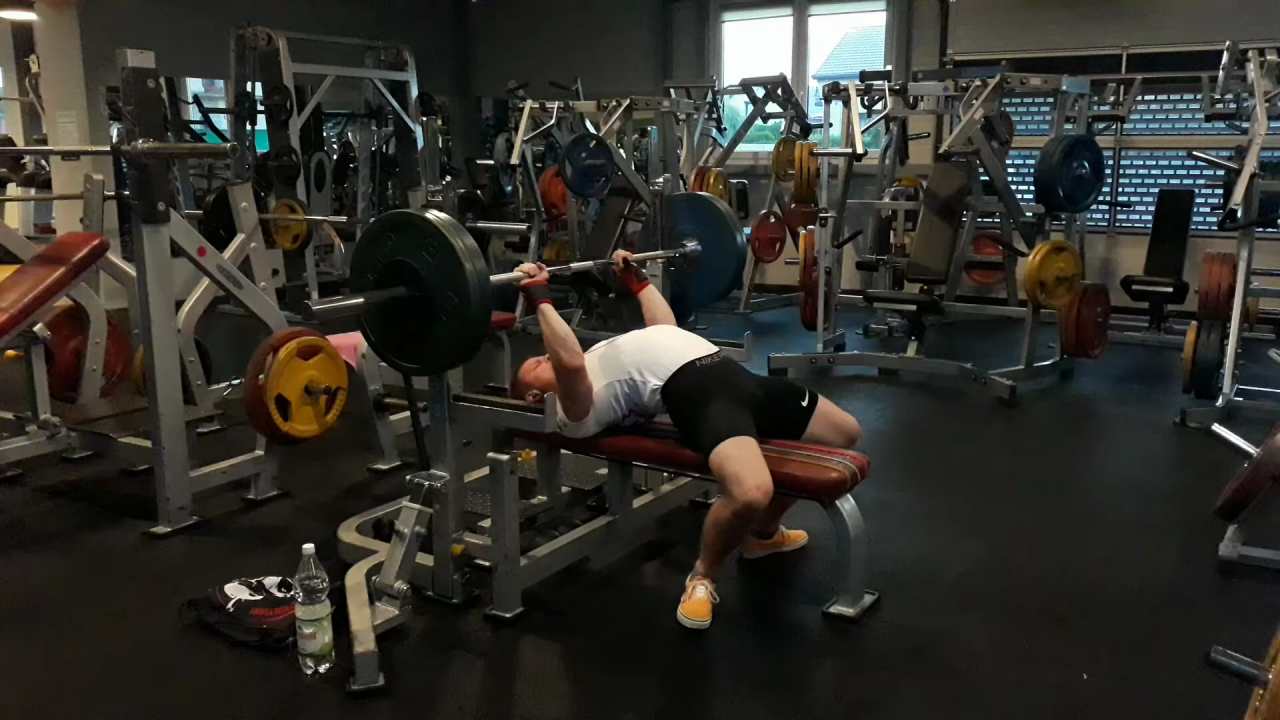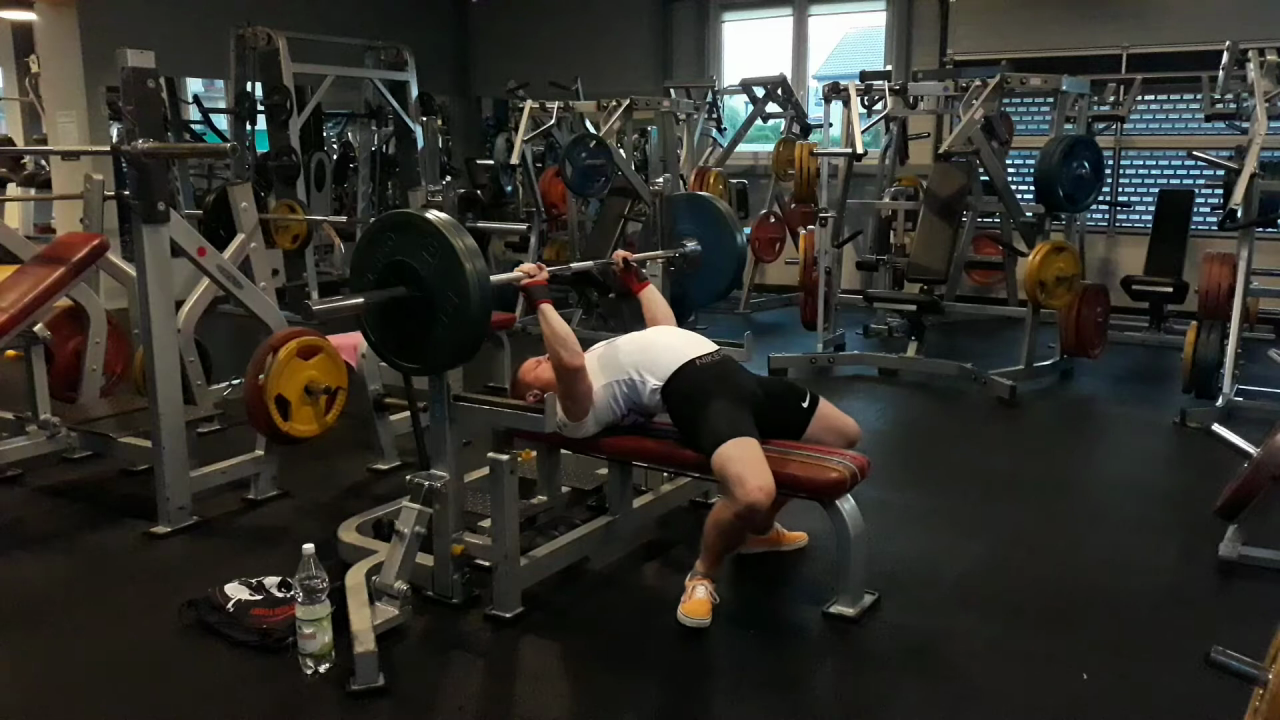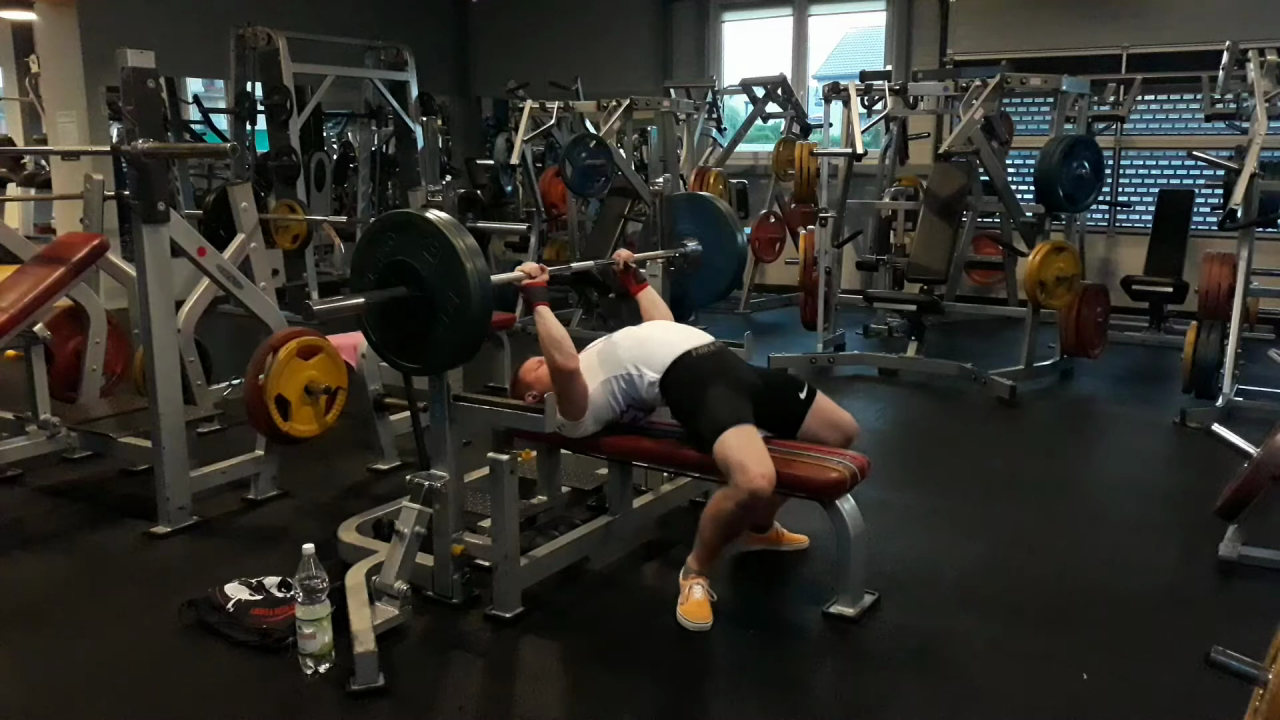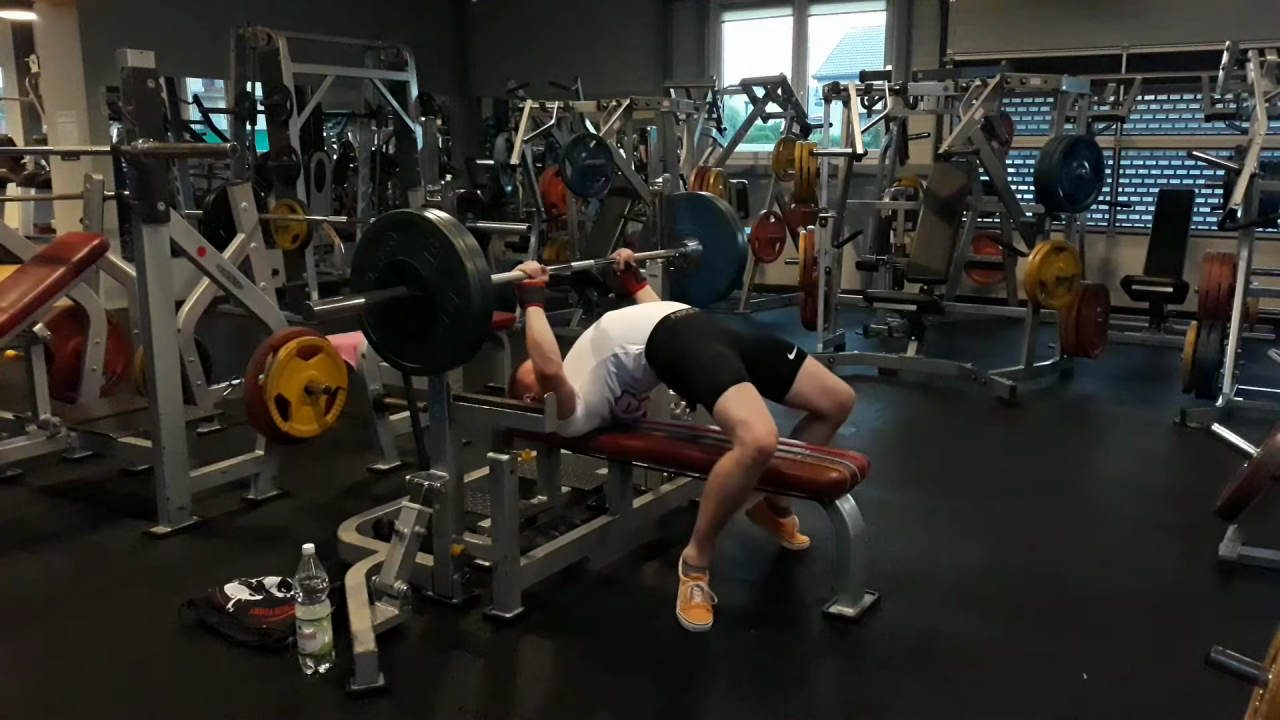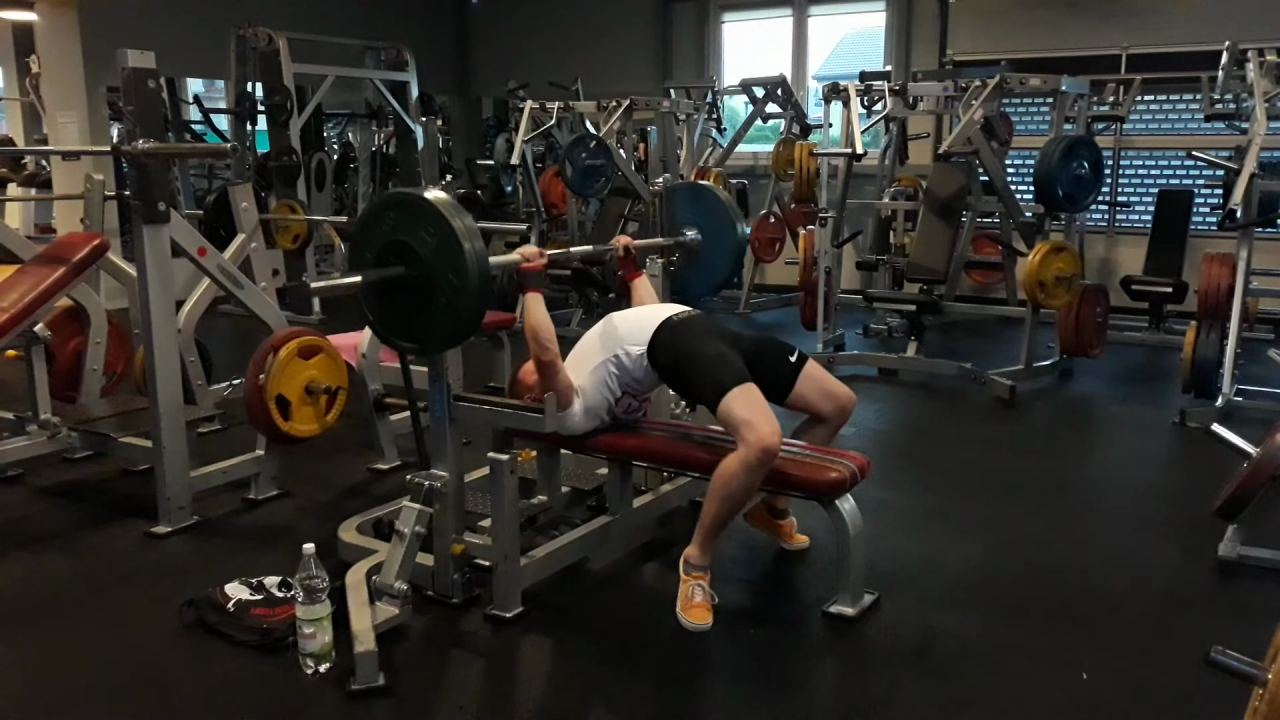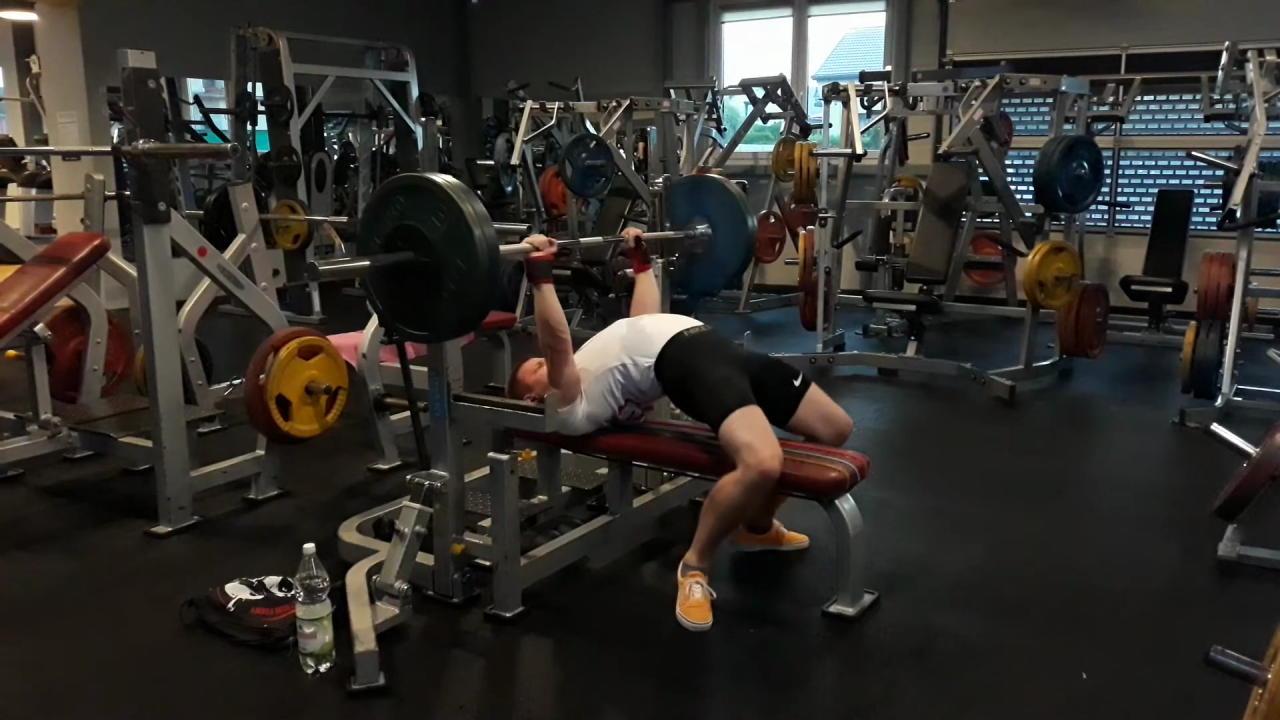
dt=0.3s
person 1, frame 1
left shoulder: (602, 366)
right shoulder: (574, 412)
left elbow: (666, 328)
right elbow: (571, 362)
left wrist: (635, 278)
right wrist: (540, 299)
left knee: (845, 434)
right knee: (751, 494)
left ankle: (763, 532)
right ankle: (703, 575)
person 1, frame 2
left shoulder: (604, 367)
right shoulder: (574, 412)
left elbow: (666, 330)
right elbow: (571, 361)
left wrist: (635, 278)
right wrist: (540, 299)
left knee: (845, 436)
right knee: (754, 495)
left ankle: (759, 530)
right ankle: (703, 575)
person 1, frame 3
left shoulder: (598, 371)
left elbow: (663, 327)
right elbow: (566, 364)
left wrist: (634, 279)
right wrist: (537, 300)
left knee: (841, 433)
right knee: (754, 484)
left ankle: (759, 525)
right ankle: (696, 570)
person 1, frame 4
left shoulder: (595, 371)
left elbow: (654, 314)
right elbow: (551, 369)
left wrist: (633, 278)
right wrist: (532, 299)
left knee: (838, 401)
right knee: (757, 441)
left ankle: (775, 506)
right ankle: (695, 562)
person 1, frame 5
left shoulder: (593, 372)
left elbow: (646, 316)
right elbow: (547, 354)
left wrist: (631, 265)
right wrist: (531, 284)
left knee: (839, 405)
right knee: (761, 442)
left ankle: (773, 509)
right ankle: (696, 562)
person 1, frame 6
left shoulder: (598, 370)
left elbow: (644, 321)
right elbow: (556, 342)
left wrist: (640, 258)
right wrist: (541, 274)
left knee: (835, 429)
right knee: (762, 465)
left ankle: (758, 525)
right ankle: (694, 567)
